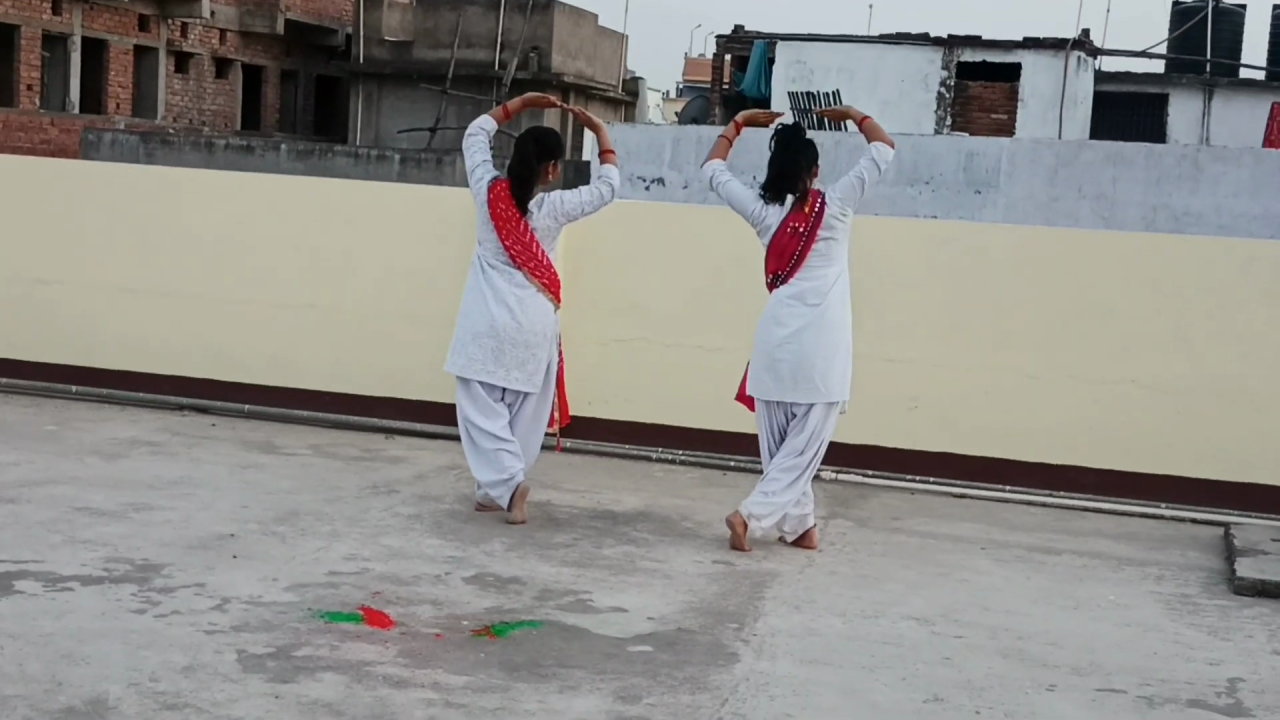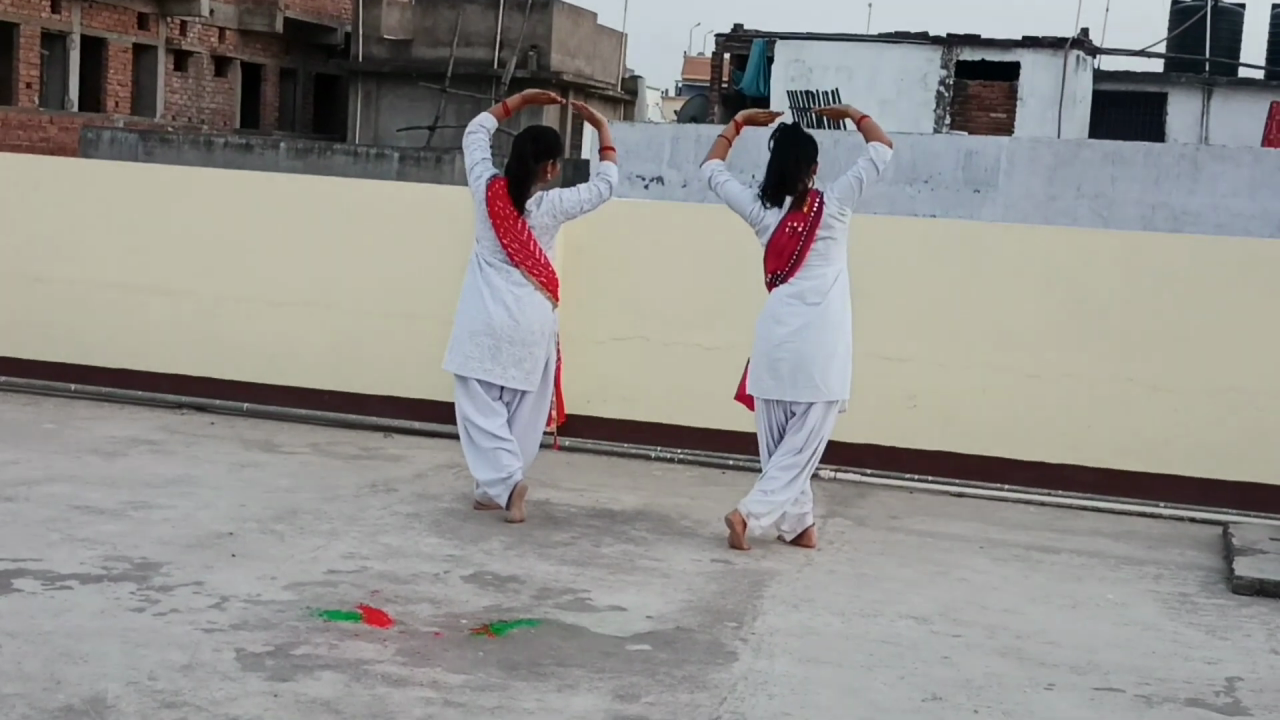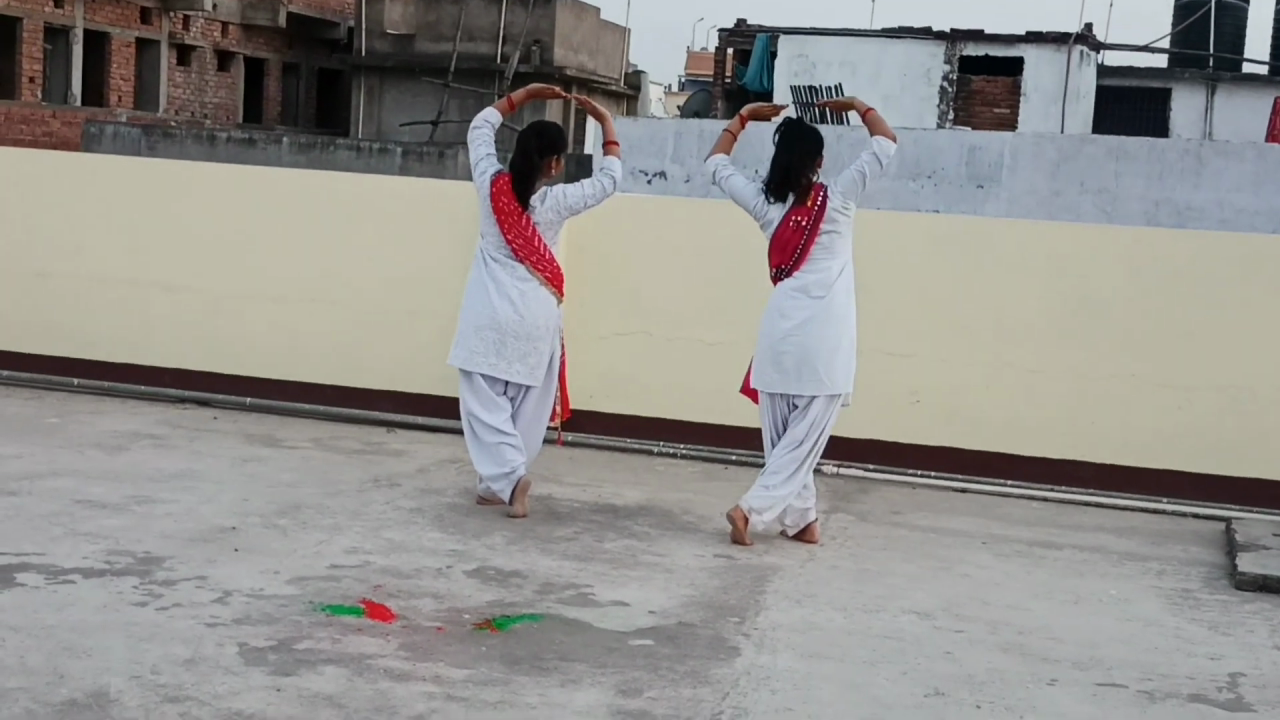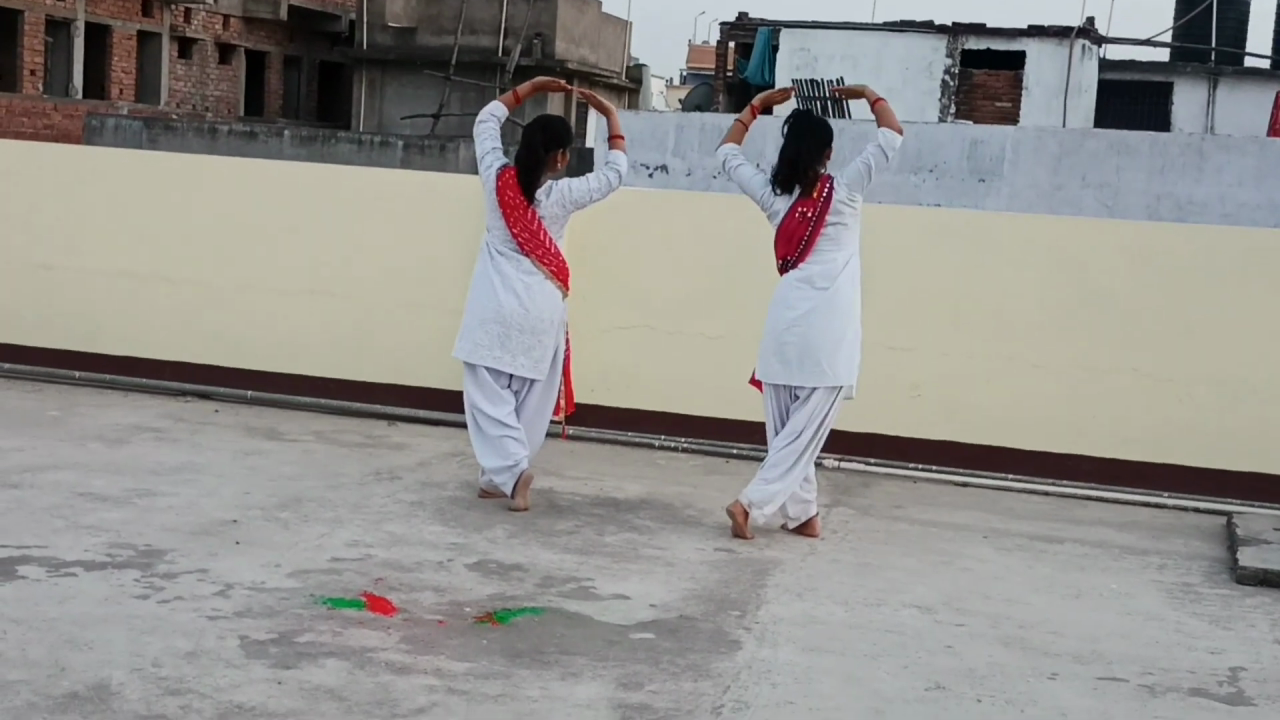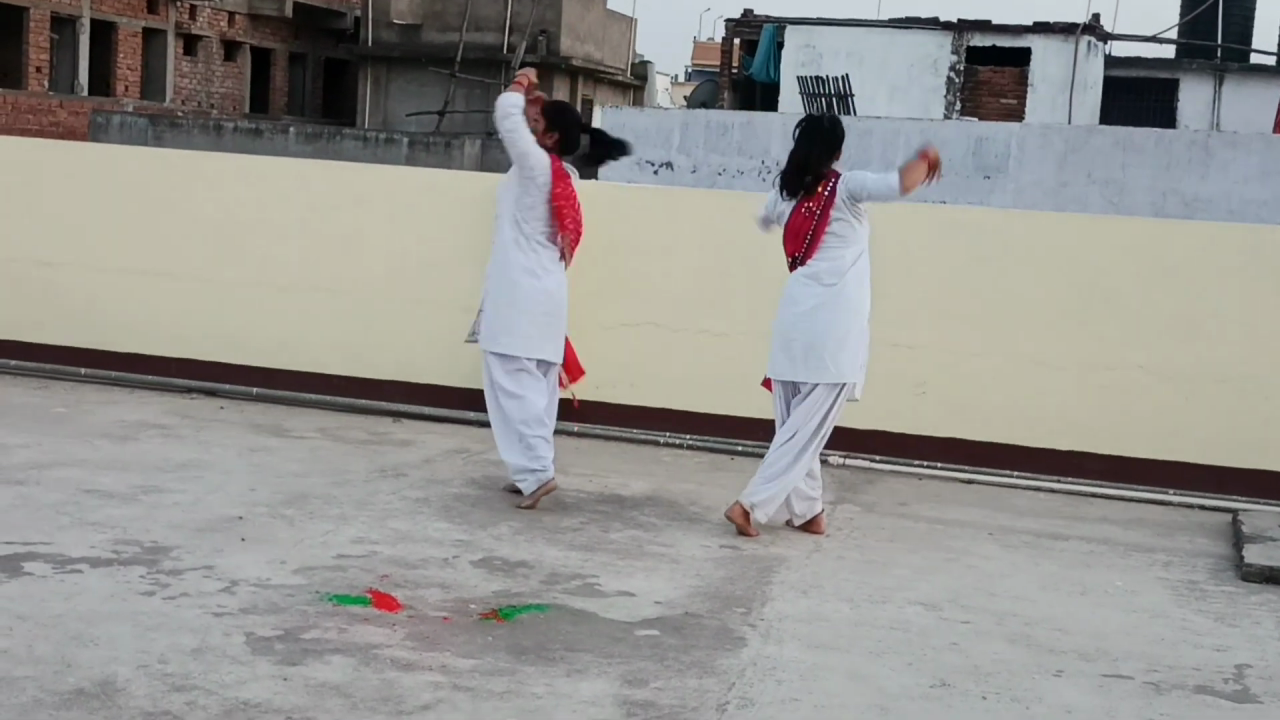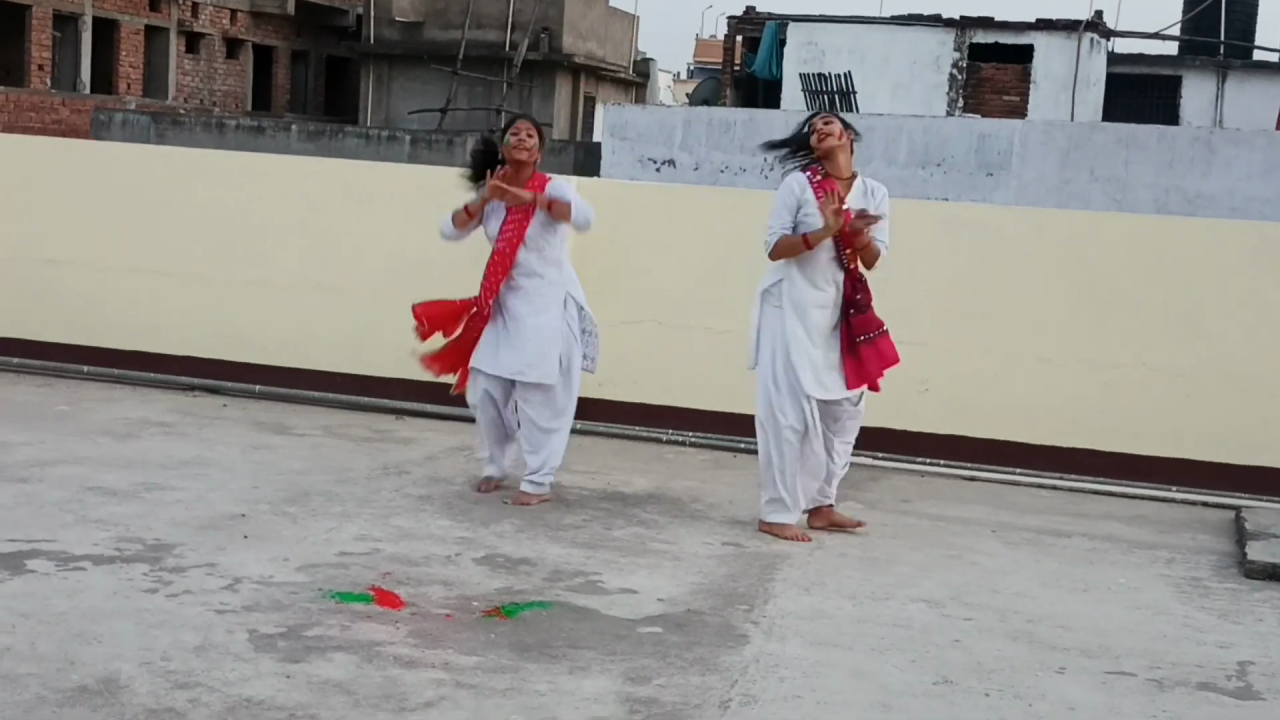
dt=0.4s
person 1, frame 1
left shoulder: (763, 211)
right shoulder: (836, 206)
left elbow: (713, 168)
right elbow: (884, 149)
left wrist: (739, 122)
right wrist: (852, 114)
left hip: (777, 338)
right hip: (822, 344)
left knee: (780, 444)
right knee: (805, 444)
left ankle: (799, 525)
right ankle: (752, 515)
person 1, frame 2
left shoulder: (761, 209)
right shoulder: (834, 205)
left elbow: (712, 168)
right elbow: (882, 148)
left wrist: (738, 122)
right wrist: (852, 113)
left hip: (777, 337)
right hip: (822, 343)
left knee: (779, 442)
right knee: (804, 443)
left ankle: (797, 523)
right ankle: (750, 513)
person 1, frame 3
left shoulder: (765, 204)
right shoulder: (839, 199)
left elbow: (716, 163)
right elbow: (886, 143)
left wrist: (745, 116)
right wrist: (857, 105)
left hip: (781, 330)
right hip: (825, 336)
left knee: (783, 434)
right knee: (805, 435)
left ankle: (801, 519)
right ankle: (752, 508)
person 1, frame 4
left shoulder: (773, 195)
right shoulder: (844, 191)
left elbow: (727, 152)
right elbow: (892, 136)
left wrist: (759, 104)
right wrist: (868, 94)
left hip: (787, 320)
right hip: (828, 326)
left knee: (787, 427)
right knee: (806, 428)
left ankle: (801, 513)
right ankle: (752, 502)
person 1, frame 5
left shoulder: (788, 195)
right shoulder: (848, 186)
left elbow: (764, 219)
right elbow: (901, 184)
right wrist: (926, 160)
left hip: (797, 315)
right hip: (836, 321)
left knee: (799, 422)
right knee: (809, 424)
left ankle: (807, 510)
right ankle: (752, 503)
person 1, frame 6
left shoulder: (873, 192)
right shoulder: (796, 184)
left elbow: (872, 258)
right elbow: (774, 250)
left wrist: (857, 233)
right wrist: (820, 231)
left hip: (839, 314)
right hip: (791, 309)
left knee: (845, 411)
right knee: (790, 414)
left ankle: (821, 502)
right ankle: (778, 513)
person 2, frame 1
left shoulder: (488, 191)
right shoulder: (554, 208)
left elbow: (476, 134)
right elbow: (607, 186)
left wrist: (521, 103)
right wrist: (599, 131)
left hip: (486, 321)
right hip: (533, 324)
left knee: (482, 407)
right knee: (523, 414)
left ankle: (505, 483)
right ankle: (497, 488)
person 2, frame 2
left shoulder: (487, 189)
right shoulder: (552, 206)
left elbow: (476, 131)
right elbow: (605, 184)
left wrist: (520, 100)
right wrist: (602, 128)
left hip: (484, 320)
right hip: (530, 323)
left knee: (481, 406)
right knee: (523, 412)
left ankle: (504, 481)
right ankle: (496, 486)
person 2, frame 3
left shoulder: (491, 185)
right shoulder: (558, 202)
left elbow: (481, 126)
right elbow: (609, 178)
left wrist: (525, 94)
right wrist: (605, 121)
left hip: (490, 314)
right hip: (536, 317)
left knee: (484, 400)
right knee: (527, 407)
left ankle: (506, 476)
right ankle: (500, 482)
person 2, frame 4
left shoulder: (497, 178)
right shoulder: (564, 196)
left elbow: (486, 120)
right elbow: (614, 172)
left wrist: (530, 87)
right wrist: (610, 115)
left hip: (495, 307)
right hip: (542, 311)
left knee: (488, 393)
right knee: (531, 401)
left ankle: (509, 471)
right ankle: (501, 475)
person 2, frame 5
left shoulder: (537, 165)
right shoulder: (563, 174)
left elbow: (509, 118)
left wrist: (521, 85)
right wrist: (525, 91)
left hip: (518, 291)
right hip: (540, 292)
left knee: (513, 384)
right knee: (534, 384)
left ankle: (535, 470)
right ankle: (529, 469)
person 2, frame 6
left shoulder: (554, 190)
right shoulder: (492, 196)
left elbow: (585, 218)
right elbow: (450, 230)
left wrist: (532, 198)
right wrist: (480, 201)
left hip: (550, 310)
right hip: (507, 307)
left knee: (542, 399)
right knee: (484, 389)
left ankle: (537, 479)
right ankle: (497, 467)
